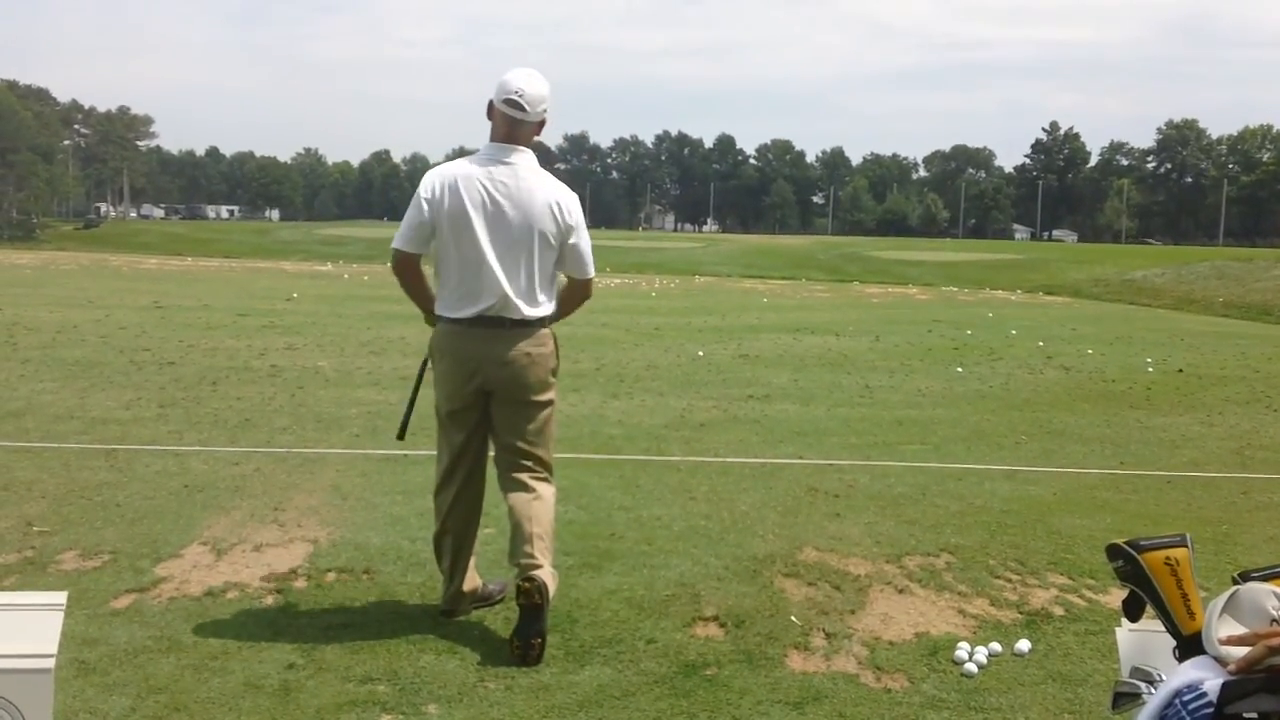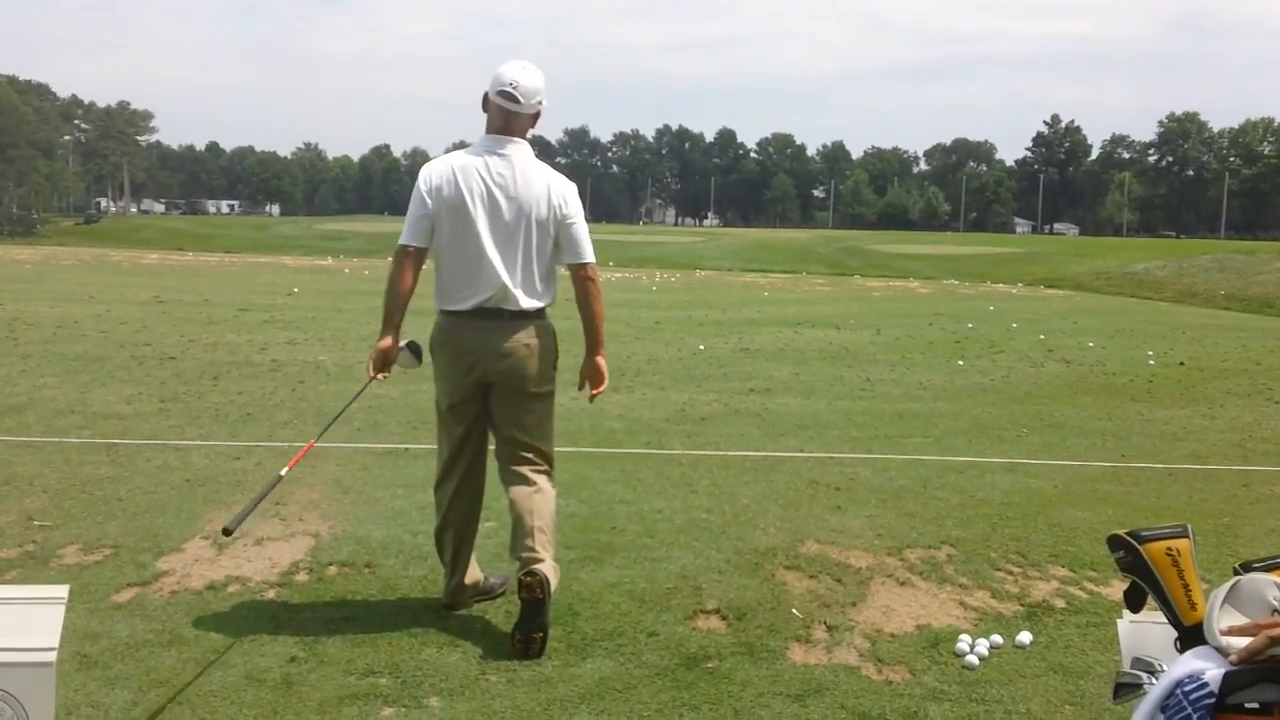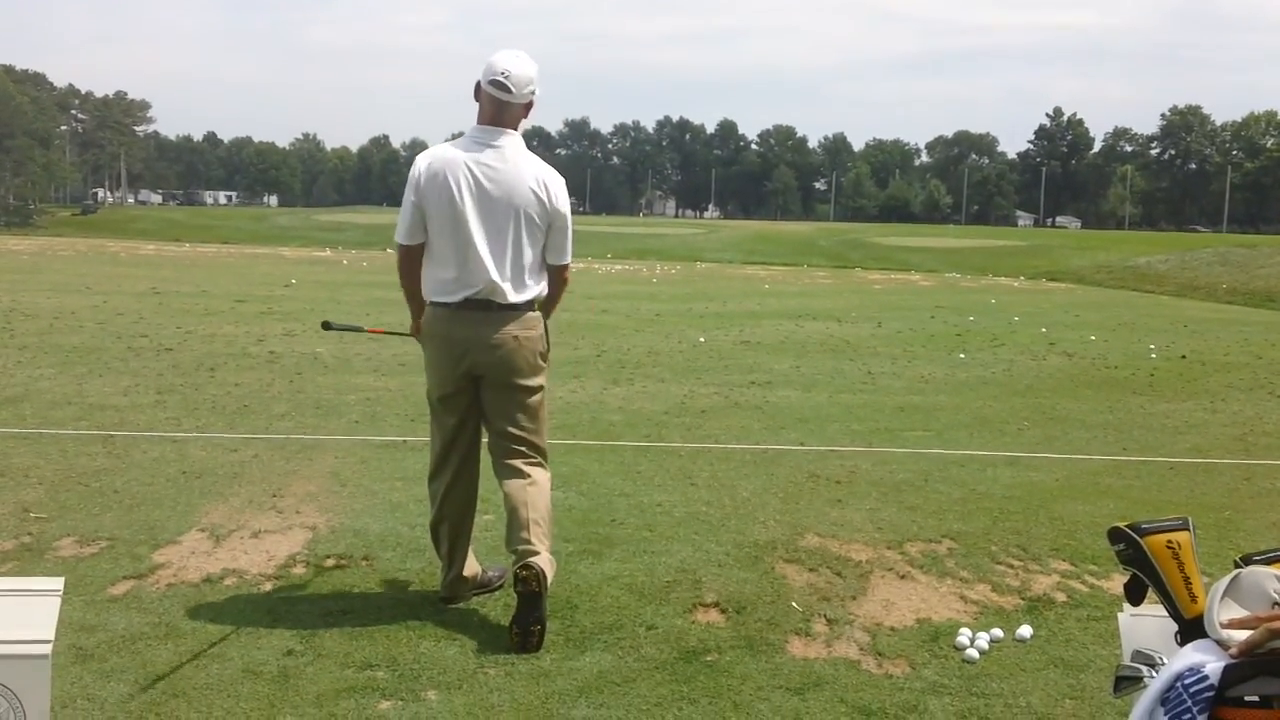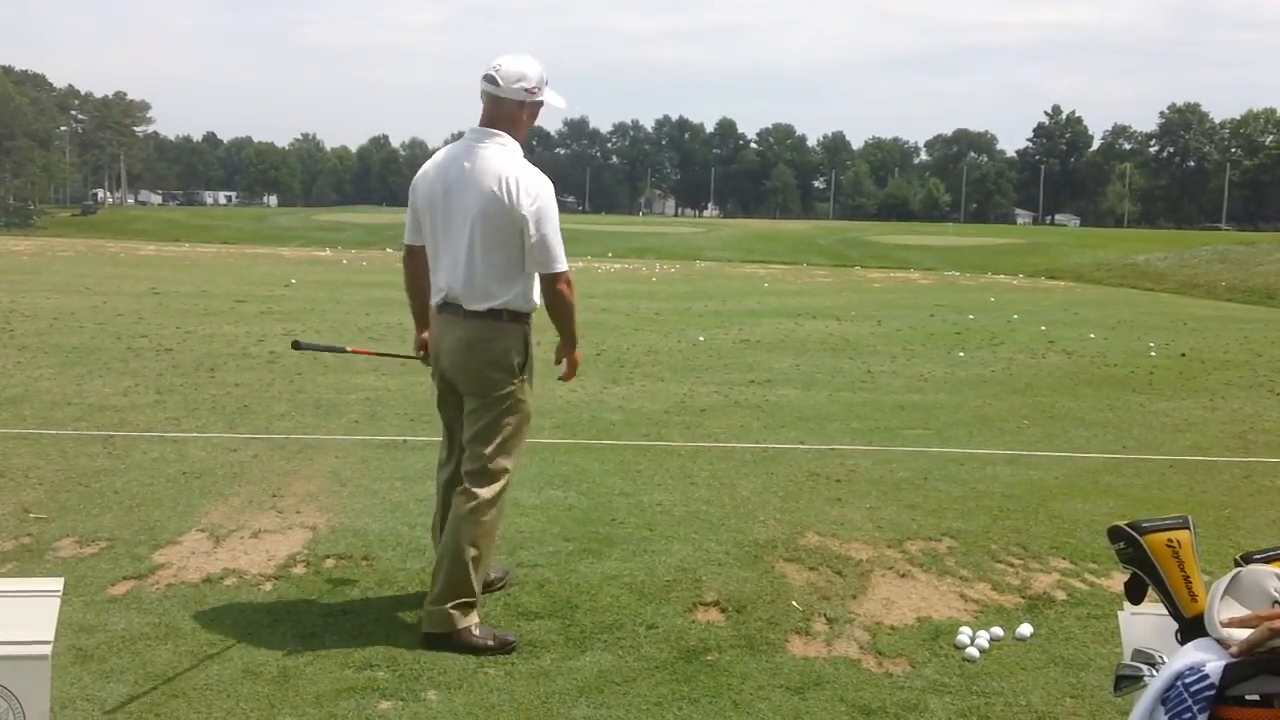
dt=0.5s
person 1, frame 1
left shoulder: (442, 180)
right shoulder: (559, 196)
left elbow: (402, 260)
right elbow: (581, 287)
left hip: (458, 342)
right hip: (527, 346)
left knee: (457, 471)
right knee: (528, 470)
left ankle: (459, 587)
right ankle: (535, 580)
person 1, frame 2
left shoulder: (440, 174)
right shoulder: (556, 186)
left elbow: (407, 258)
right elbow: (584, 274)
left wrist: (389, 333)
right wrist: (596, 350)
left hip: (457, 335)
right hip: (525, 339)
left knee: (458, 465)
right knee: (528, 464)
left ankle: (460, 580)
right ankle: (537, 573)
person 1, frame 3
left shoulder: (430, 165)
right shoulder: (546, 179)
left elbow: (408, 254)
right elbow: (558, 271)
left wrist: (420, 314)
left hip: (447, 327)
right hip: (515, 331)
left knee: (450, 459)
right knee: (523, 458)
left ankle: (458, 574)
right ankle: (531, 567)
person 1, frame 4
left shoulder: (433, 169)
right shoulder: (527, 181)
left elbow: (414, 257)
right elbow: (554, 281)
left wrist: (423, 327)
right wrist: (570, 344)
left hip: (447, 330)
right hip: (497, 339)
left knee: (457, 462)
right knee: (485, 475)
left ankle: (461, 573)
right ankle: (448, 611)
